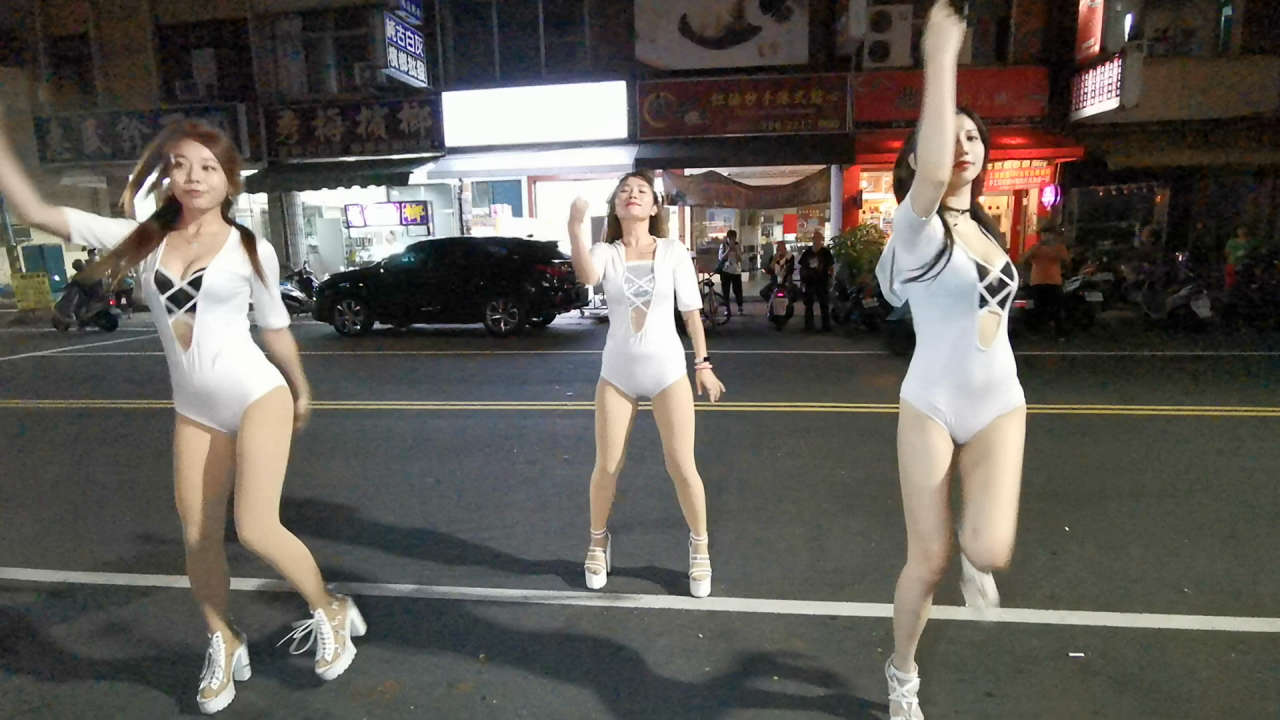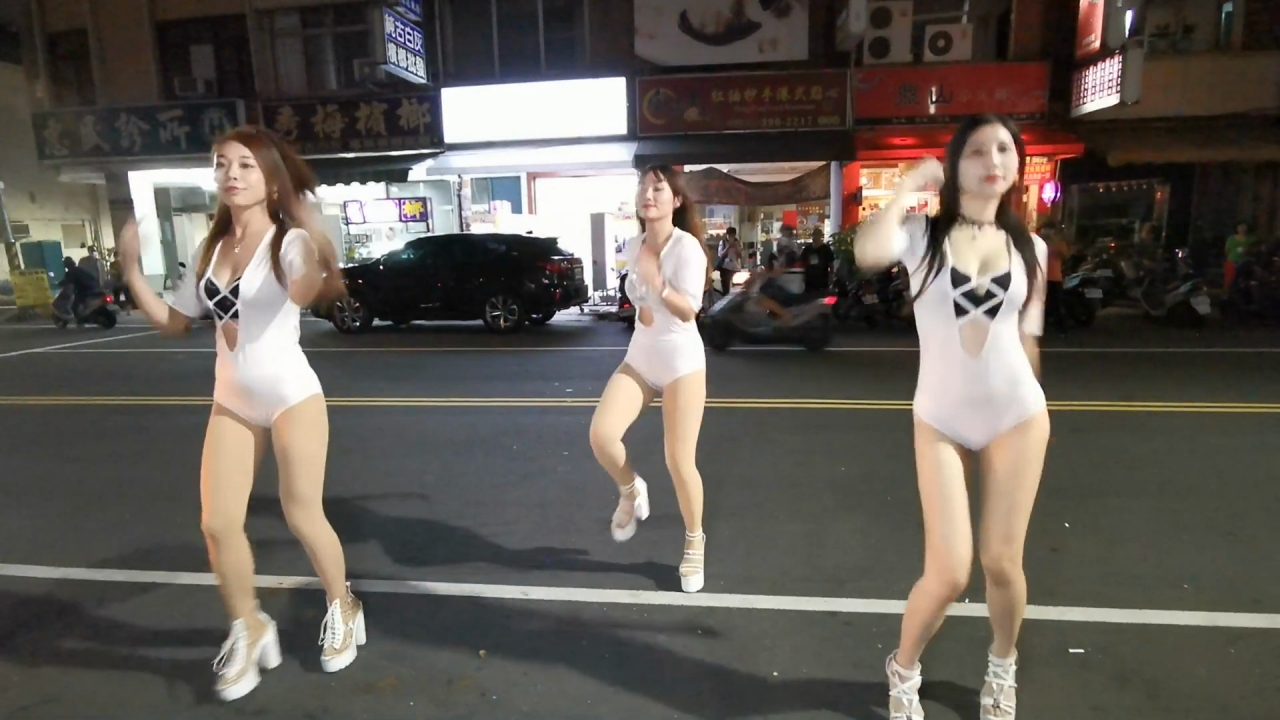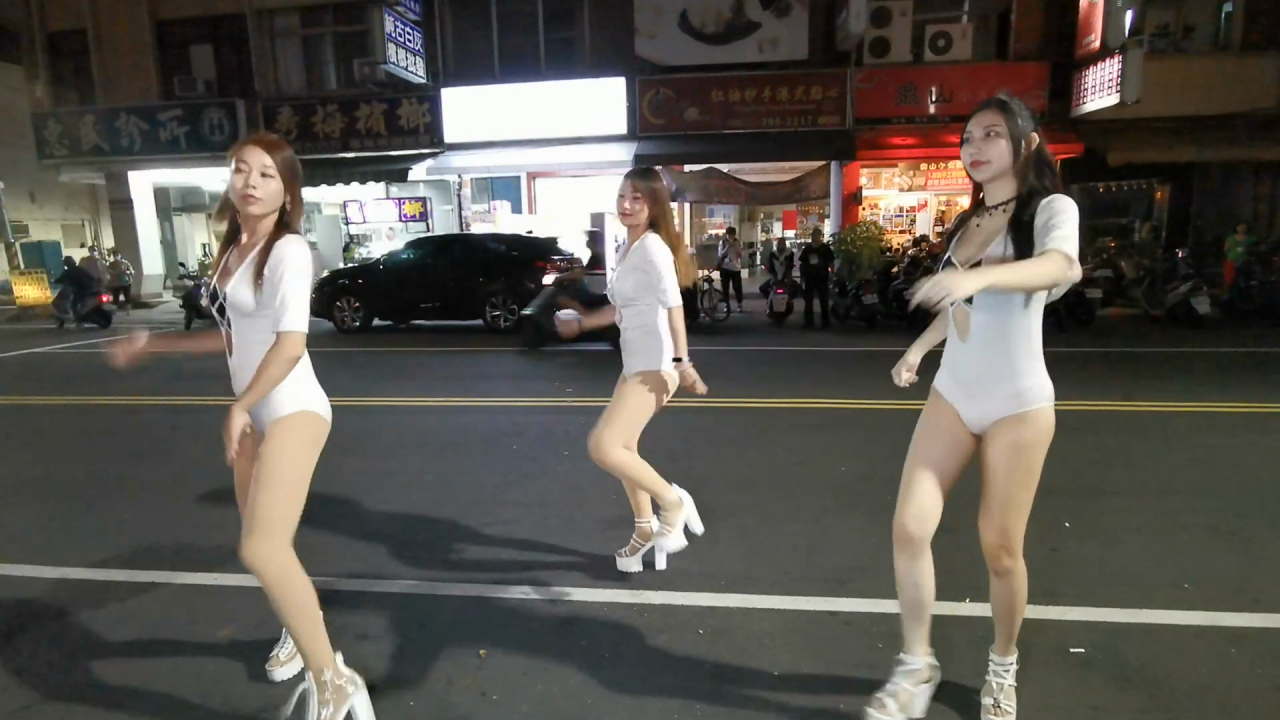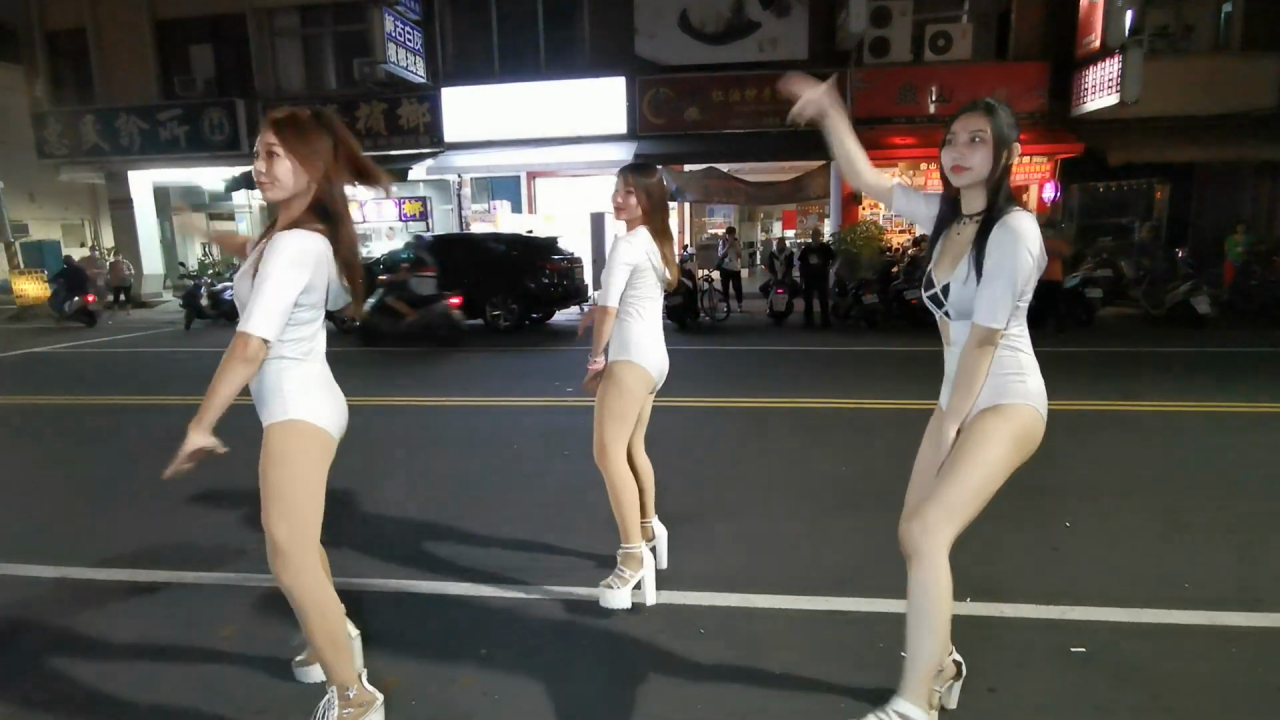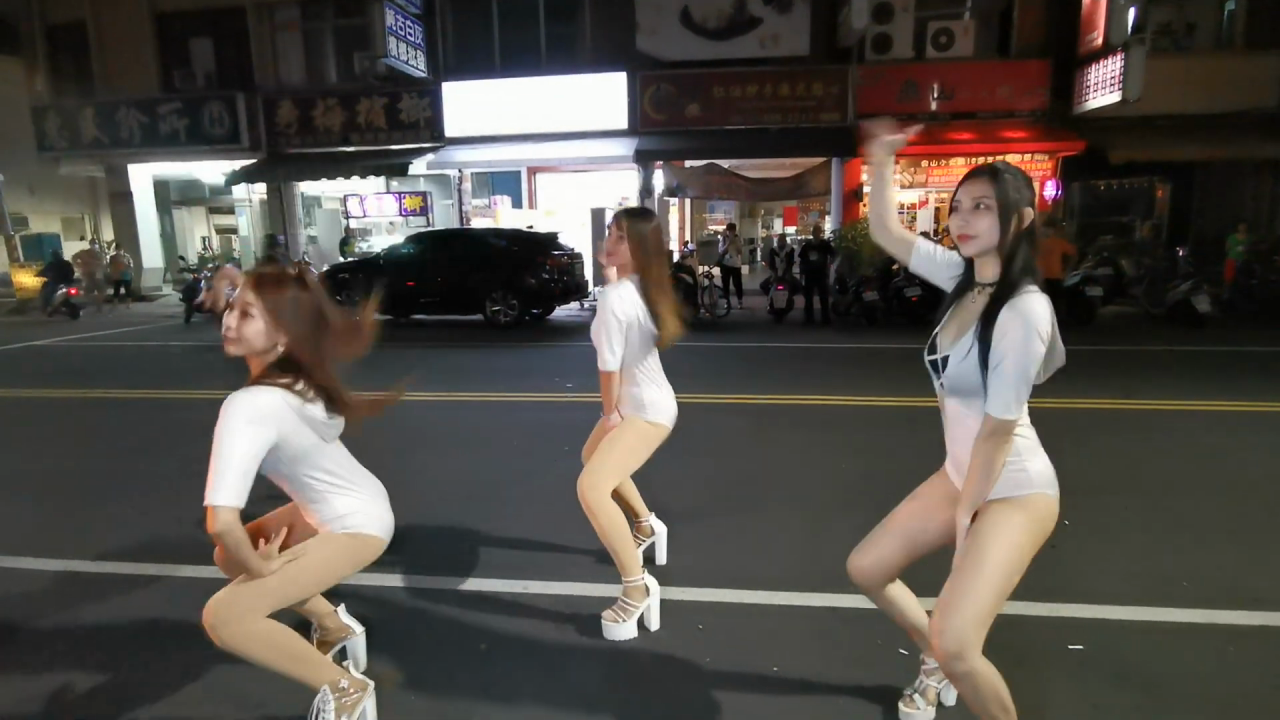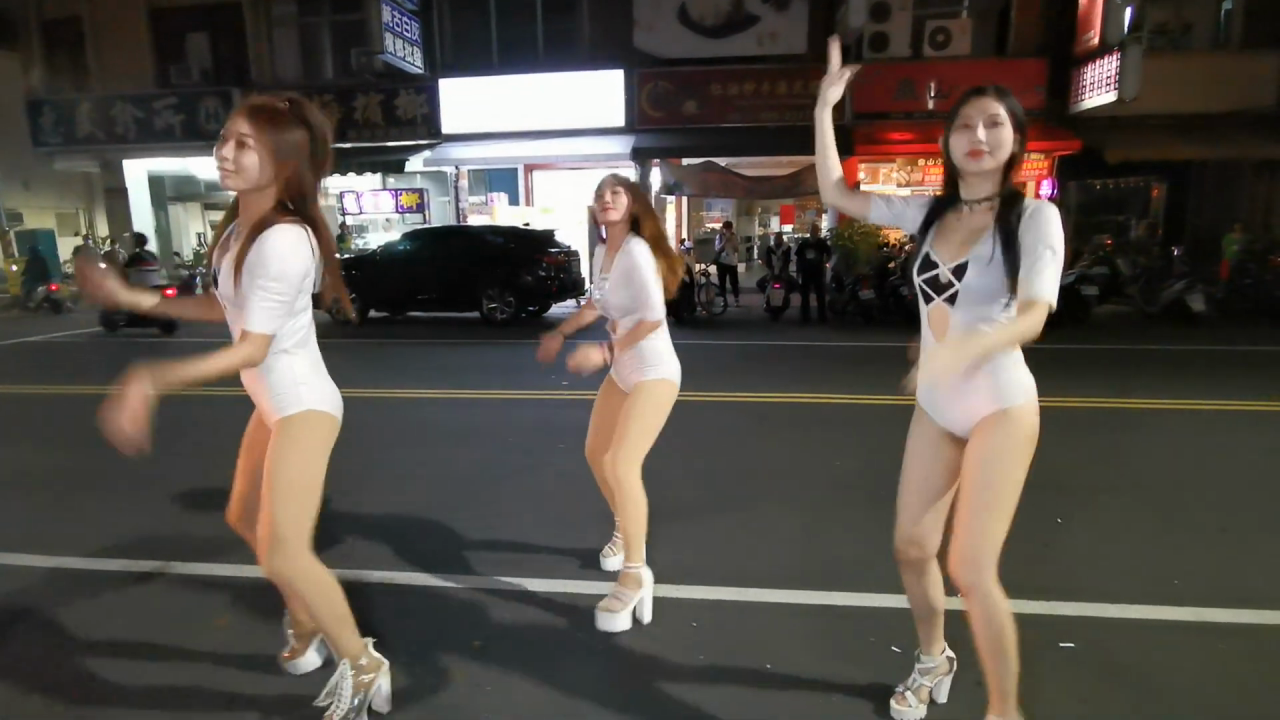
dt=0.5s
person 1, frame 1
left shoulder: (986, 230)
right shoulder: (920, 224)
right elbow: (931, 169)
left hip: (999, 408)
right hip: (930, 410)
left knee: (991, 553)
right knee: (930, 559)
left ankle: (974, 564)
person 1, frame 2
left shoulder: (1029, 247)
right shoulder: (924, 235)
left elbow: (1027, 337)
right elbow: (868, 251)
right wrist: (912, 182)
left hip: (1018, 416)
right hip: (941, 423)
left knee: (1001, 562)
right knee: (949, 572)
left ankle: (1002, 661)
person 1, frame 3
left shoulder: (1054, 209)
right shoulder: (966, 222)
left elbow: (1061, 267)
left wrist: (977, 279)
right wrist: (915, 351)
left hip: (1018, 406)
right hip: (952, 397)
left knee: (1000, 548)
right knee: (910, 526)
left ankle: (1003, 666)
right ankle: (915, 660)
person 1, frame 4
left shoulder: (1013, 228)
right shoulder: (943, 213)
left elbow: (985, 336)
right elbow: (864, 177)
left wrist: (949, 423)
right wrist: (830, 110)
left hip: (1008, 402)
right hip: (959, 400)
left knee: (926, 537)
right knee: (917, 537)
right ankle: (939, 663)
person 1, frame 5
left shoulder: (1024, 309)
right shoulder: (964, 275)
left elbow: (999, 426)
right elbow: (886, 231)
left wrist: (968, 510)
right wrist: (882, 158)
left hip: (1016, 493)
right hip: (962, 478)
left knee: (955, 643)
right knee: (866, 568)
right ankle: (936, 663)
person 1, frame 6
left shoulder: (1033, 217)
right shoulder: (929, 210)
left elbow: (1032, 316)
right elbow: (835, 194)
left wrist: (965, 347)
right wrist: (827, 107)
left hip: (1001, 406)
right hip: (936, 408)
left knee: (970, 568)
right knee: (912, 547)
right ankle: (932, 660)
person 2, frame 1
left shoulder: (251, 251)
right shoulder: (140, 240)
left elbow: (277, 333)
left wrist: (301, 390)
left hip: (258, 398)
right hip: (195, 415)
left knee: (256, 530)
right knee: (198, 543)
left ankle: (329, 611)
right ankle: (225, 648)
person 2, frame 2
left shoulder: (291, 242)
right shoulder: (211, 250)
left elbow: (302, 292)
right elbow: (175, 323)
left wrist: (320, 250)
right wrist: (133, 269)
left hip: (293, 399)
right hip: (231, 405)
left knee: (304, 518)
right knee: (218, 524)
left ankle: (343, 609)
right ankle: (249, 628)
person 2, frame 3
left shoulder: (288, 249)
right shoulder: (234, 252)
left elbow: (289, 342)
left wrist: (239, 410)
right wrist: (156, 344)
left hip: (294, 410)
right hip: (261, 411)
left knee: (262, 550)
right knee: (259, 542)
right ankle: (300, 627)
person 2, frame 4
left shoulder: (293, 245)
right shoulder: (303, 232)
left elbow: (250, 347)
left wrist: (199, 426)
right wrist: (212, 234)
left hip: (297, 413)
right hip: (306, 406)
left knee: (293, 566)
right knee: (290, 540)
right ankle: (335, 631)
person 2, frame 5
left shoulder: (250, 408)
right shoulder: (301, 371)
left elbow: (221, 519)
left wrist: (255, 563)
left hip: (358, 526)
right hip: (348, 508)
left knee: (225, 618)
right knee: (231, 558)
right ankle: (337, 629)
person 2, frame 6
left shoulder: (280, 243)
right shoulder: (237, 227)
left elbow: (252, 347)
right elbow: (222, 308)
left wrist: (153, 381)
right wrist: (132, 296)
left hip: (302, 404)
right hip: (274, 405)
left knee: (282, 552)
right knee: (246, 517)
left ankle: (361, 668)
right ankle: (309, 626)
person 3, frame 1
left shoulder: (673, 251)
right shoulder: (605, 253)
left elbow: (691, 310)
right elbow: (586, 278)
left wrist: (703, 363)
right wrist: (576, 230)
left hip: (667, 369)
right hip: (617, 370)
left knee: (682, 466)
right knee: (607, 466)
left ankle: (699, 546)
right ankle: (598, 541)
person 3, frame 2
left shoulder: (688, 246)
right shoulder: (634, 246)
left elbow: (688, 311)
left wrist: (657, 283)
left hip: (682, 362)
right hip: (639, 360)
left knee: (680, 462)
right knee: (600, 436)
left ankle: (694, 544)
right ankle: (631, 489)
person 3, frame 3
left shoulder: (651, 247)
right shoulder: (631, 248)
left elbow: (672, 304)
left wrist: (681, 360)
right wrist: (582, 322)
left hip: (654, 368)
right hip: (638, 366)
left knee: (603, 448)
right knee: (620, 448)
left ankle: (671, 498)
right ankle: (647, 528)
person 3, frame 4
left shoulder: (628, 242)
right shoulder: (653, 241)
left elbow: (608, 305)
left wrist: (596, 355)
right wrist: (598, 315)
left hip: (631, 358)
right hip: (650, 357)
left knee: (608, 455)
right knee: (631, 449)
left ankle: (634, 557)
right ankle: (649, 531)
person 3, frame 5
left shoulder: (614, 299)
right shoulder: (644, 286)
left elbow: (610, 365)
left wrist: (609, 413)
left hip: (646, 411)
right hip: (641, 403)
left knee: (590, 491)
right knee: (593, 458)
left ankle: (637, 590)
right ankle: (646, 527)
person 3, frame 6
left shoulder: (636, 250)
right shoulder: (604, 252)
left elbow: (653, 316)
left wrist: (604, 352)
right wrist: (560, 332)
left hip: (655, 373)
right hip: (624, 371)
left knee: (623, 466)
right knee: (596, 456)
left ankle: (634, 577)
right ankle: (628, 526)
